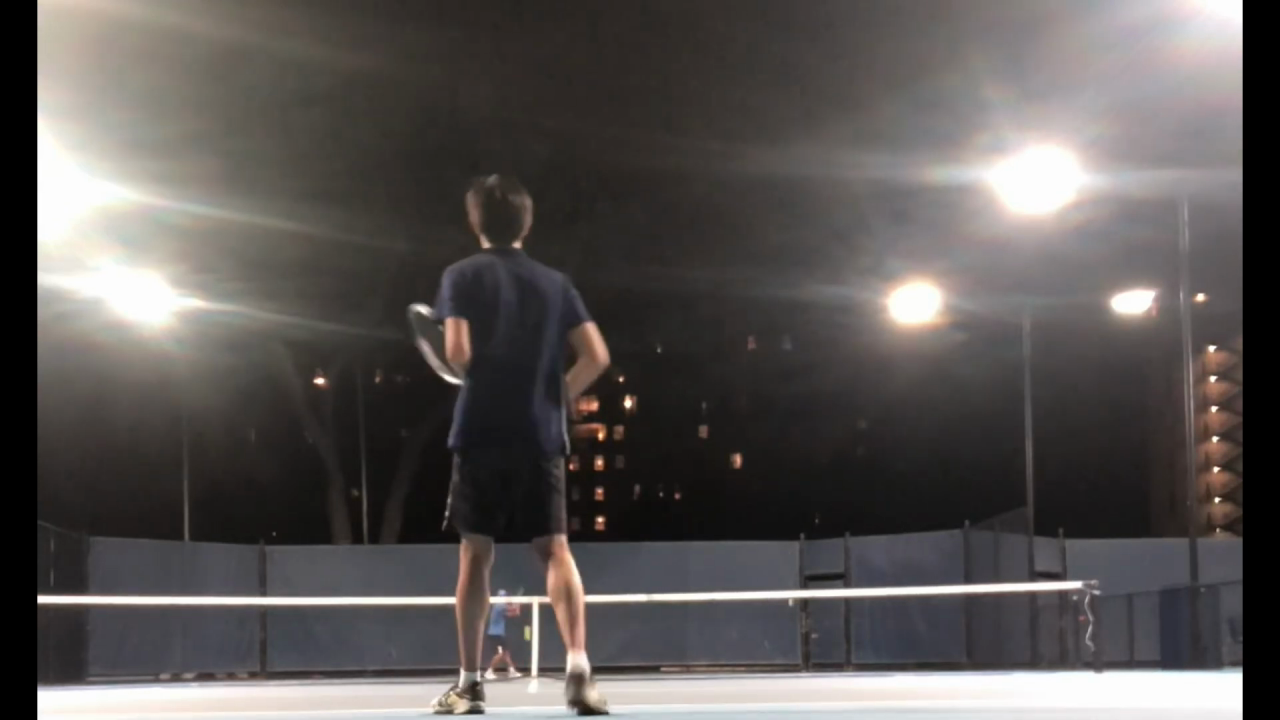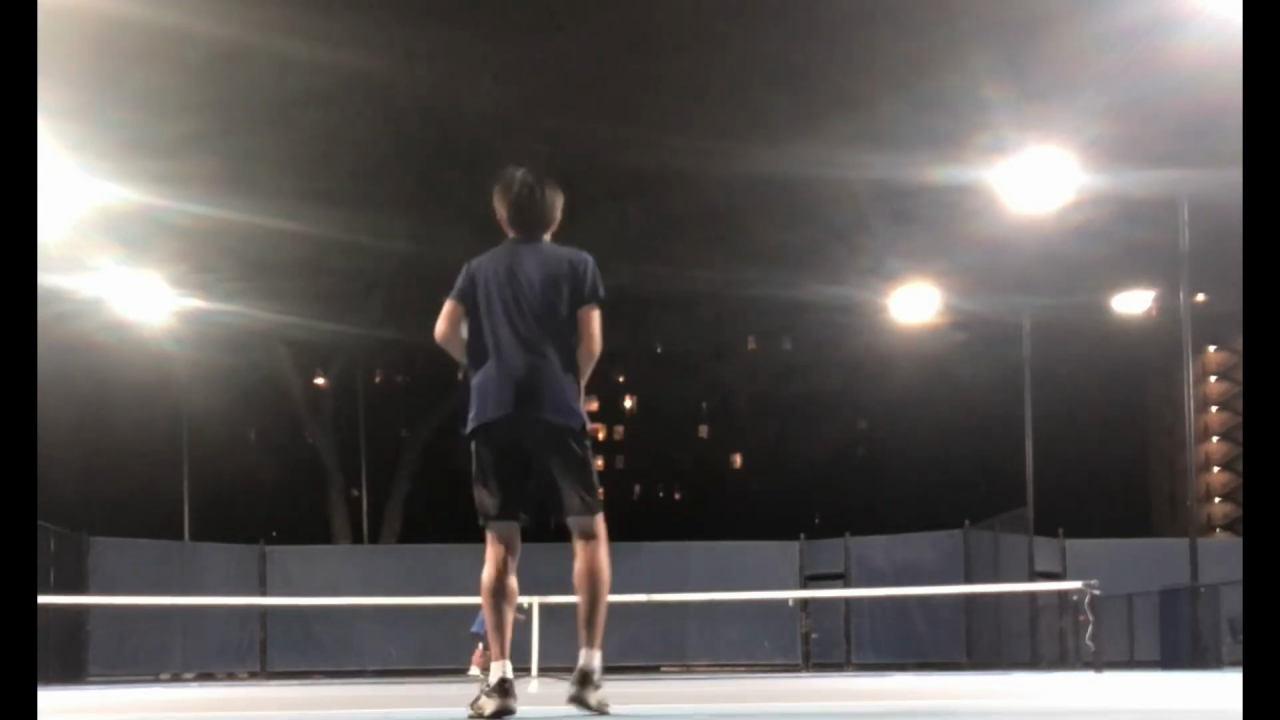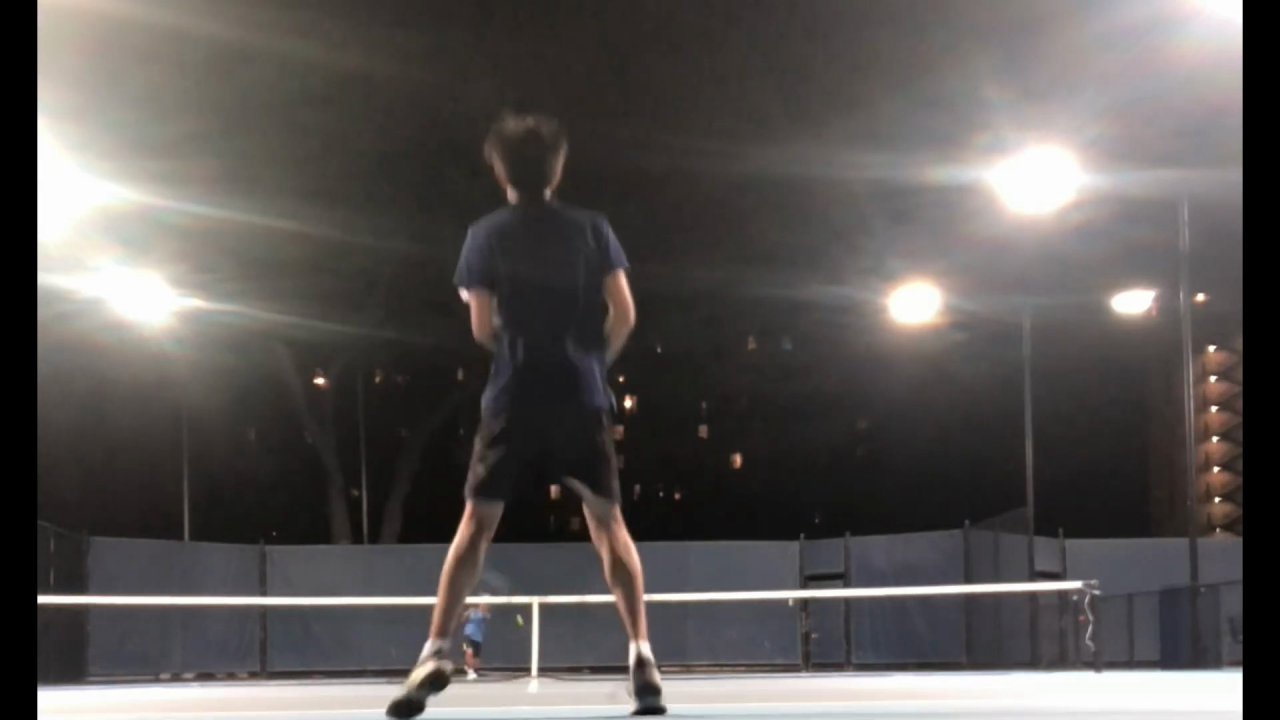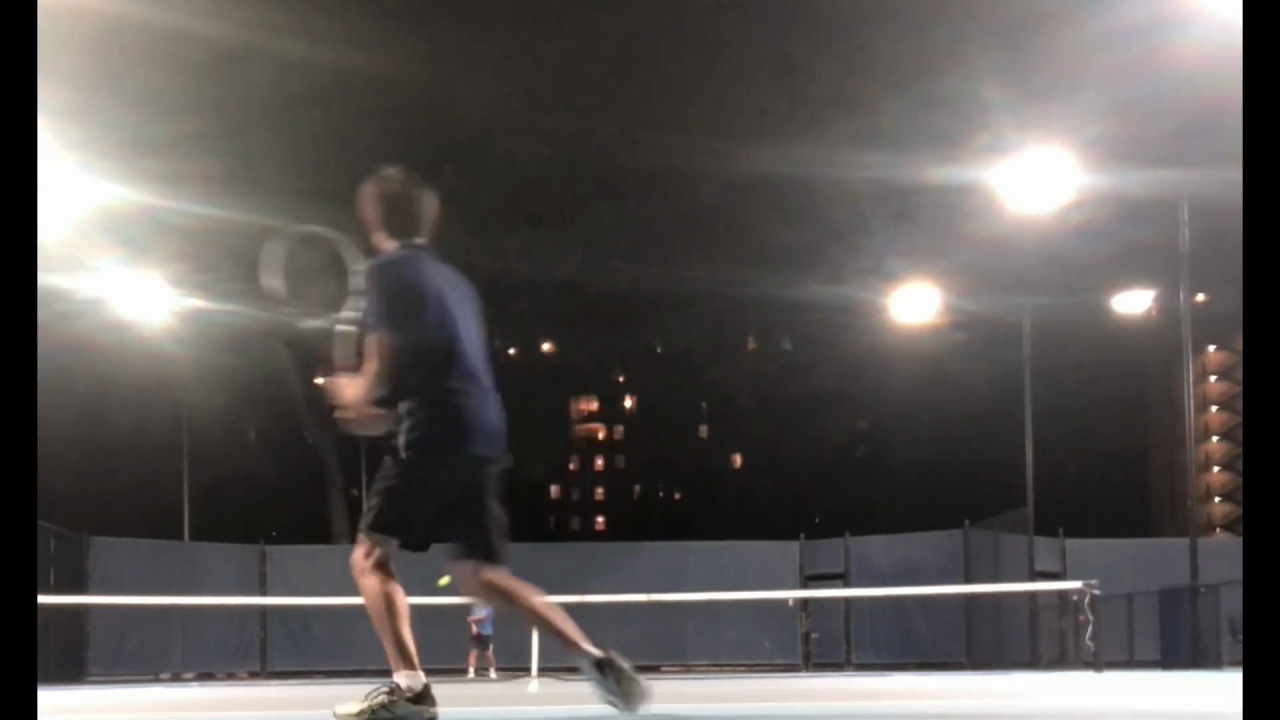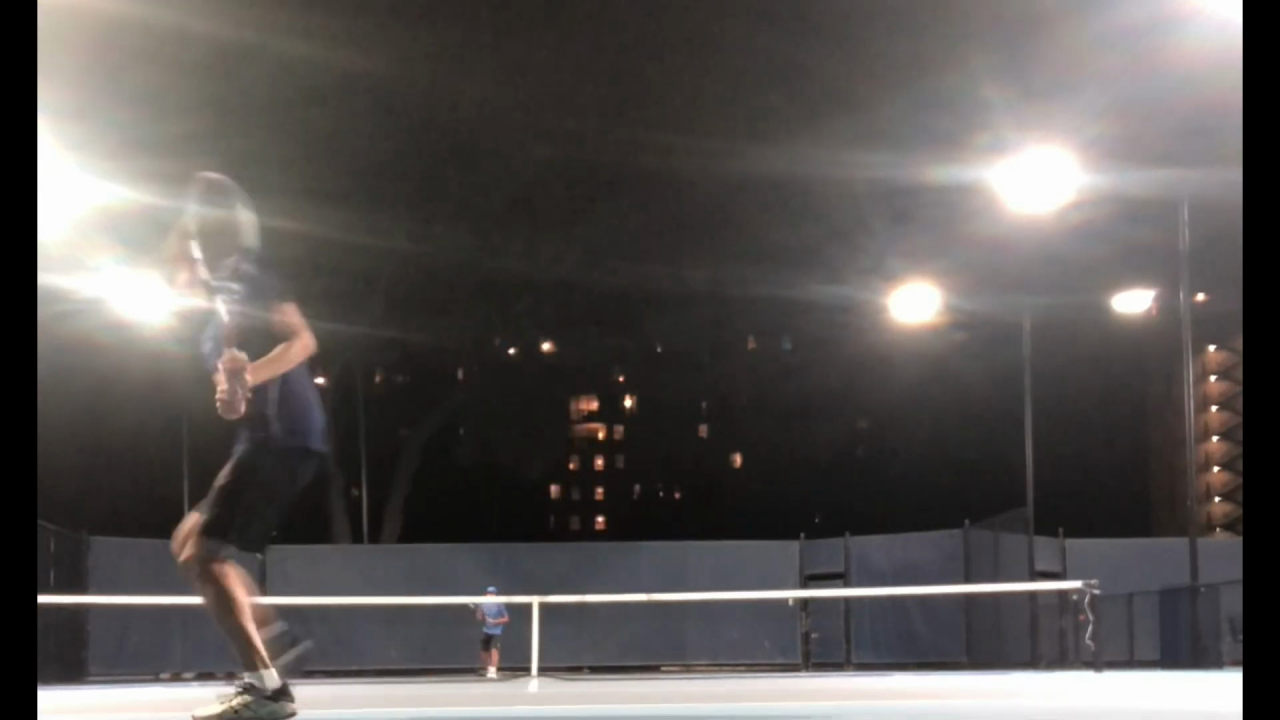
dt=0.5s
person 1, frame 1
left shoulder: (462, 274)
right shoulder: (556, 283)
left elbow: (457, 352)
right elbow: (597, 358)
left wrist: (477, 376)
left hip: (480, 435)
right hip: (538, 437)
left knee: (475, 556)
right knee: (556, 553)
right ankle: (577, 669)
person 1, frame 2
left shoulder: (478, 268)
right shoulder: (578, 263)
left elbow: (445, 334)
right elbow: (590, 343)
left hip: (493, 413)
right hip: (555, 412)
left knee: (502, 545)
right knee: (590, 534)
right ankle: (588, 669)
person 1, frame 3
left shoulder: (485, 235)
right shoulder: (593, 228)
left elbow: (484, 327)
right elbow: (624, 312)
left hip: (515, 396)
right hip: (582, 395)
left knee: (477, 523)
right knee: (609, 525)
left ankle: (435, 656)
right ankle: (641, 659)
person 1, frame 4
left shoulder: (387, 269)
right shoulder: (456, 282)
left elbow: (379, 372)
left wrist: (353, 393)
right wrist: (386, 405)
left hip: (431, 439)
right hip: (482, 437)
left knee: (370, 558)
right knee: (483, 576)
right ankle: (597, 660)
person 1, frame 5
left shoulder: (243, 273)
right shoulder: (217, 325)
left elbow: (303, 340)
right elbow: (229, 389)
left wrist: (251, 376)
right wrist: (232, 393)
left hip: (284, 435)
right hip: (269, 438)
left knee: (200, 558)
right knee: (191, 539)
right ankle: (269, 637)
